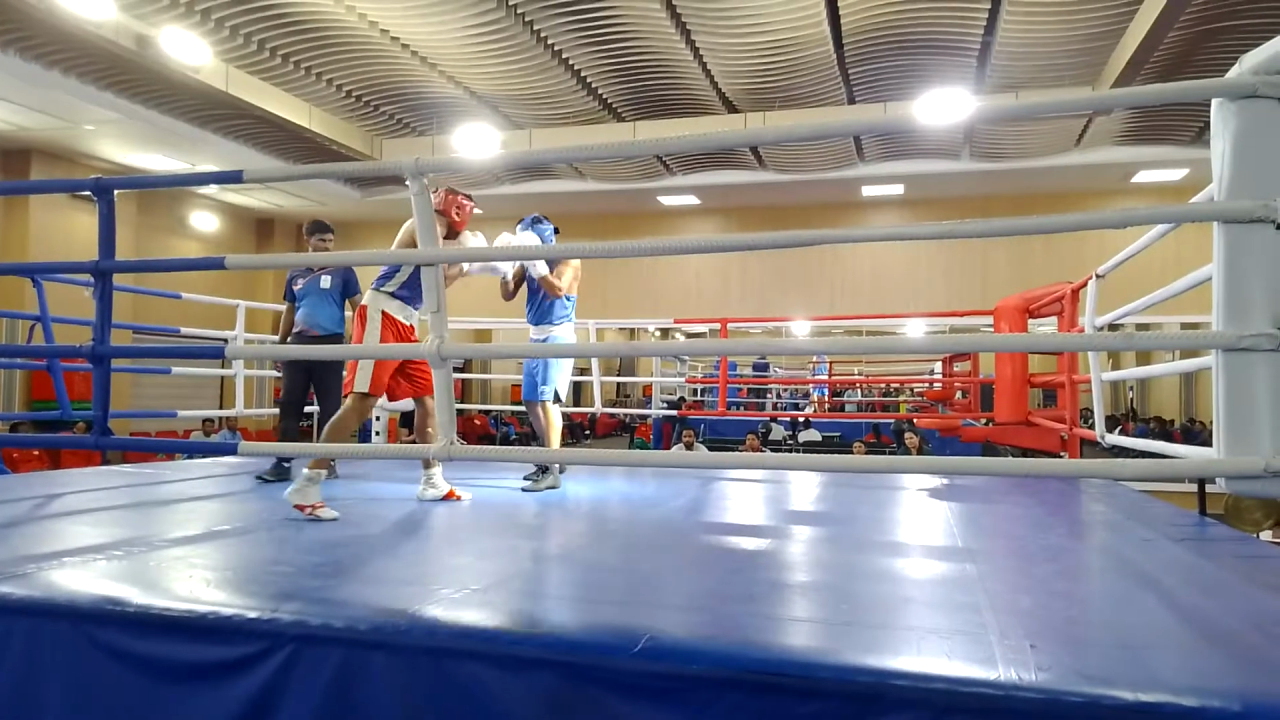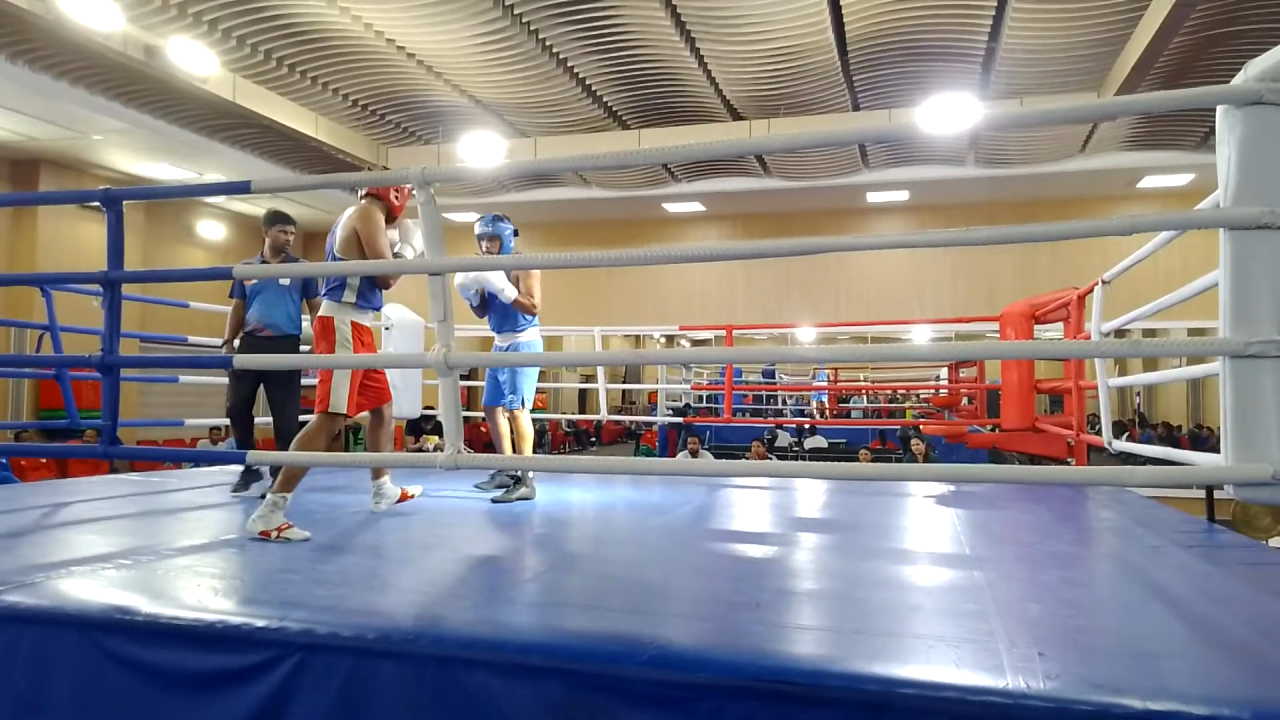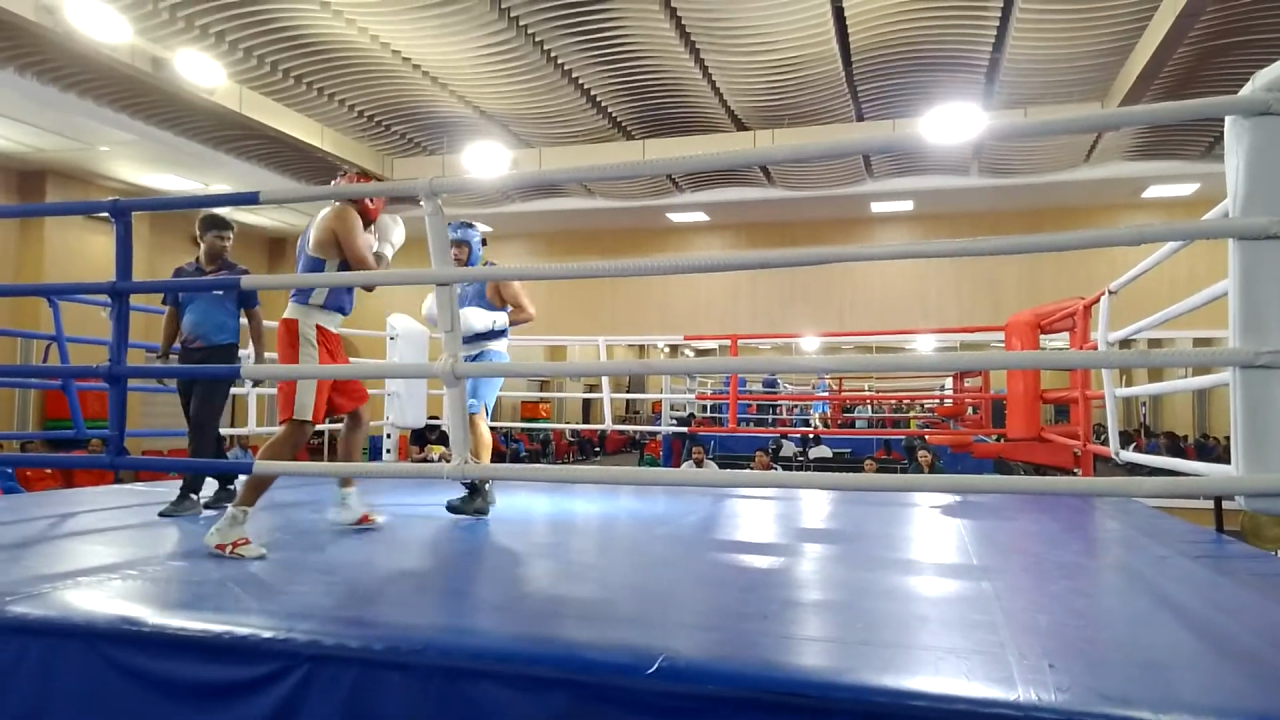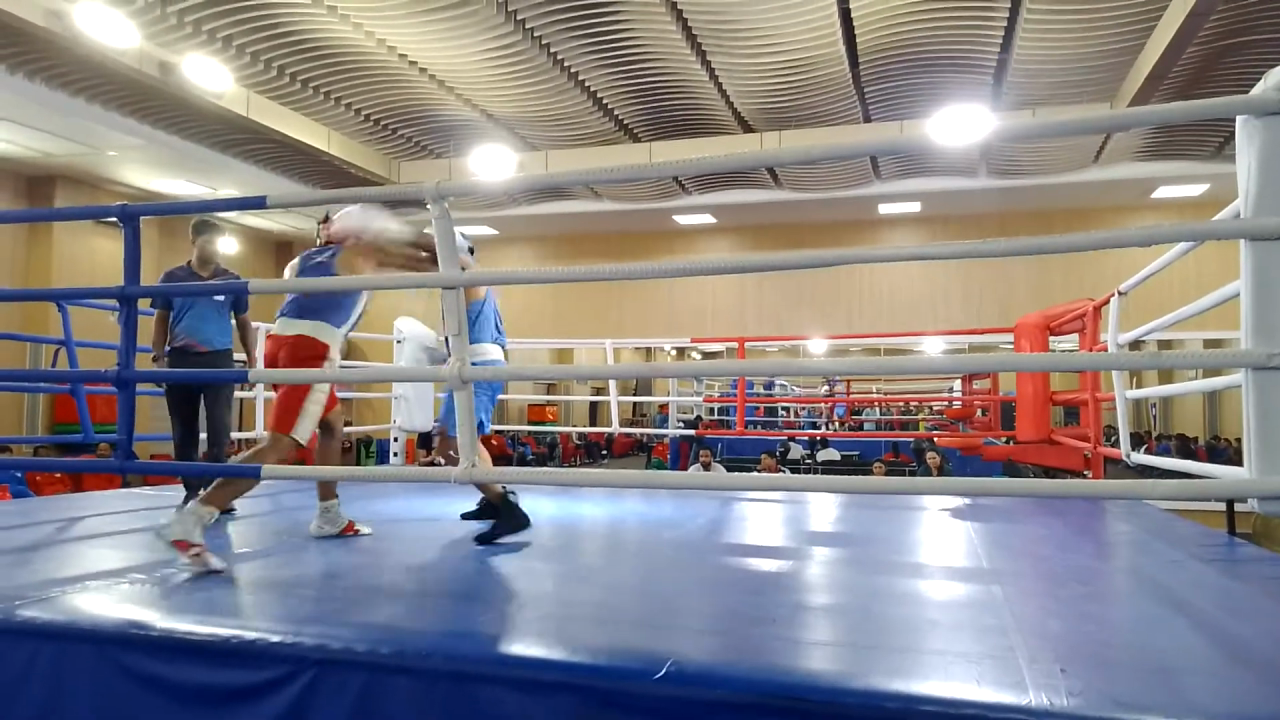
dt=1s
person 1, frame 1
left shoulder: (434, 234)
left elbow: (424, 277)
right elbow: (441, 278)
left wrist: (461, 261)
right wrist: (465, 260)
left hip: (403, 323)
right hip: (381, 316)
left knee: (426, 400)
right knee: (361, 401)
left ankle: (432, 482)
right ankle: (305, 489)
person 1, frame 2
left shoulder: (354, 218)
right shoulder: (368, 215)
right elbow: (385, 279)
left wrist: (397, 249)
right wrist: (408, 247)
left hip: (356, 328)
right hip: (343, 326)
left knee: (382, 409)
right knee: (331, 420)
left ankle: (384, 491)
right ankle: (269, 512)
person 1, frame 3
left shoulder: (328, 221)
right shoulder: (344, 215)
right elbow: (369, 278)
left wrist: (372, 244)
right wrist: (388, 245)
left hip: (324, 333)
right hip: (309, 331)
left knee: (358, 413)
right knee: (298, 429)
left ankle: (347, 504)
right ankle: (230, 525)
person 1, frame 4
left shoulder: (298, 263)
right shoulder: (358, 249)
right elbow: (423, 262)
left hip: (281, 340)
right hip: (315, 347)
left knee: (332, 425)
right knee: (281, 444)
left ankle: (329, 518)
right ankle: (190, 523)
person 2, frame 1
left shoulder: (568, 260)
right shoulder: (527, 263)
left elbow: (556, 291)
right elbow: (508, 295)
left wrist: (537, 264)
left hip: (558, 337)
right hip: (536, 338)
left knee: (547, 400)
right knee: (531, 400)
left ankle: (552, 471)
person 2, frame 2
left shoulder: (524, 265)
right shoulder: (487, 269)
left elbow: (533, 307)
right elbow: (482, 313)
left wrist: (502, 287)
right wrist: (470, 294)
left hip: (523, 344)
right hip: (501, 345)
left knee: (516, 409)
right knee: (491, 408)
left ankle: (525, 481)
right ankle: (506, 470)
person 2, frame 3
right shoulder: (455, 281)
left elbow: (528, 312)
left wrist: (490, 320)
right wrist: (438, 315)
left hip: (489, 354)
right hip: (464, 356)
left knee: (475, 415)
right knee: (463, 422)
left ankle: (480, 492)
right ankle: (480, 487)
person 2, frame 4
left shoulder: (463, 267)
right shoulder: (470, 284)
left hip: (476, 365)
right hip: (488, 364)
left knee: (447, 445)
left ankle: (506, 509)
right ankle: (495, 500)
person 3, frame 1
left shoulder: (343, 272)
right shoulder: (295, 275)
left elbow: (358, 308)
right elbow: (289, 312)
right wrist: (280, 344)
left hip: (329, 344)
right hip: (299, 343)
left knee: (328, 407)
right knee: (289, 402)
right ankle: (283, 462)
person 3, frame 2
right shoulder: (247, 268)
left elbow: (315, 309)
right elbow: (237, 309)
right wrist: (228, 342)
left hip: (285, 346)
right hip: (250, 345)
left knee: (285, 416)
right knee: (236, 407)
right ankle: (249, 467)
person 3, frame 3
left shoulder: (239, 275)
right shoulder: (181, 274)
left elbow: (254, 319)
right elbow: (172, 317)
left wrist: (259, 358)
right wrist: (163, 355)
left hip: (220, 356)
right hip: (188, 357)
left knee: (201, 424)
right knee: (203, 427)
left ankle: (189, 494)
right ankle: (227, 484)
person 3, frame 4
left shoulder: (232, 281)
right shoulder: (172, 278)
left elbow: (243, 323)
right elbow: (161, 320)
left wrist: (251, 361)
right wrist: (158, 357)
left hip: (219, 360)
right hip: (181, 360)
left knee: (219, 427)
right knee: (183, 431)
right ankle: (192, 491)
